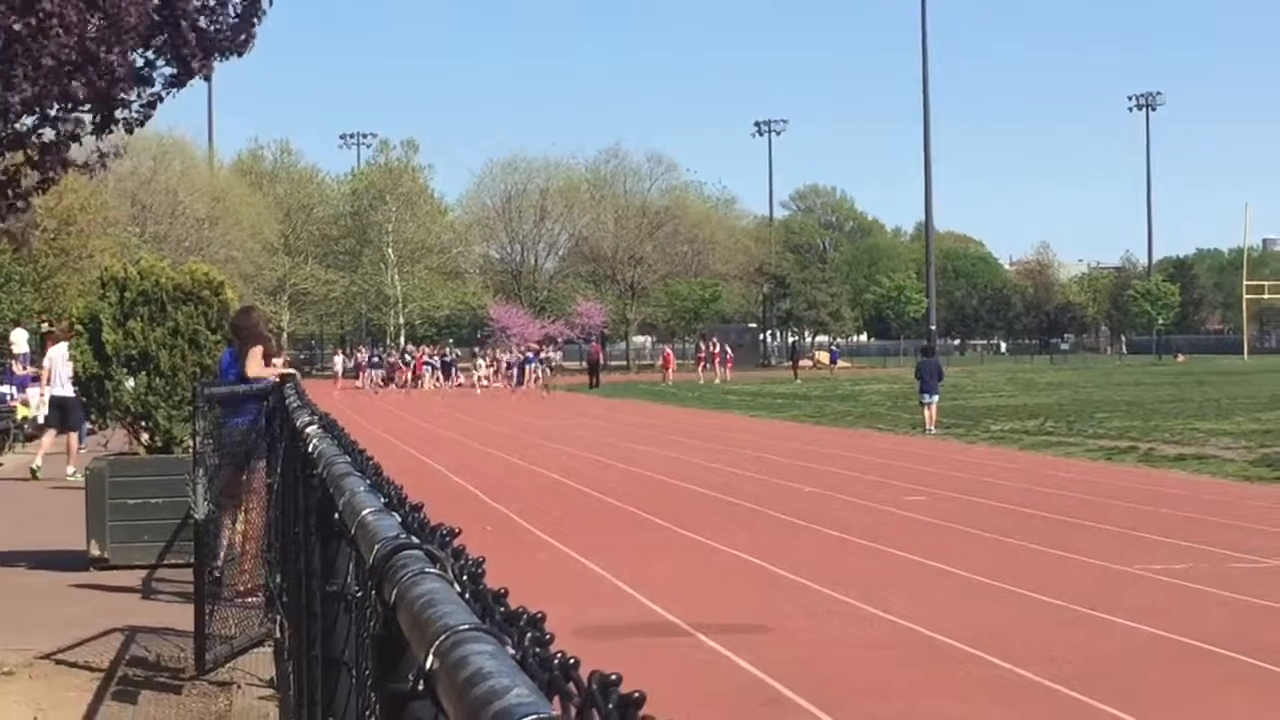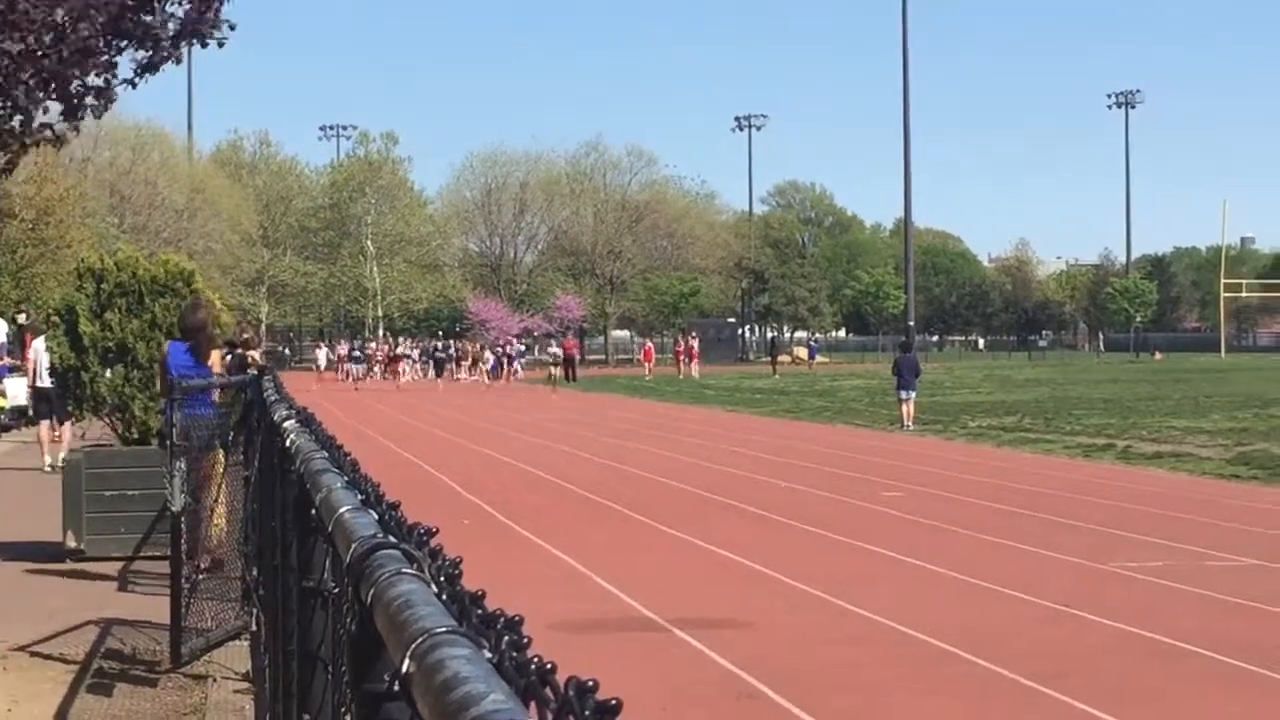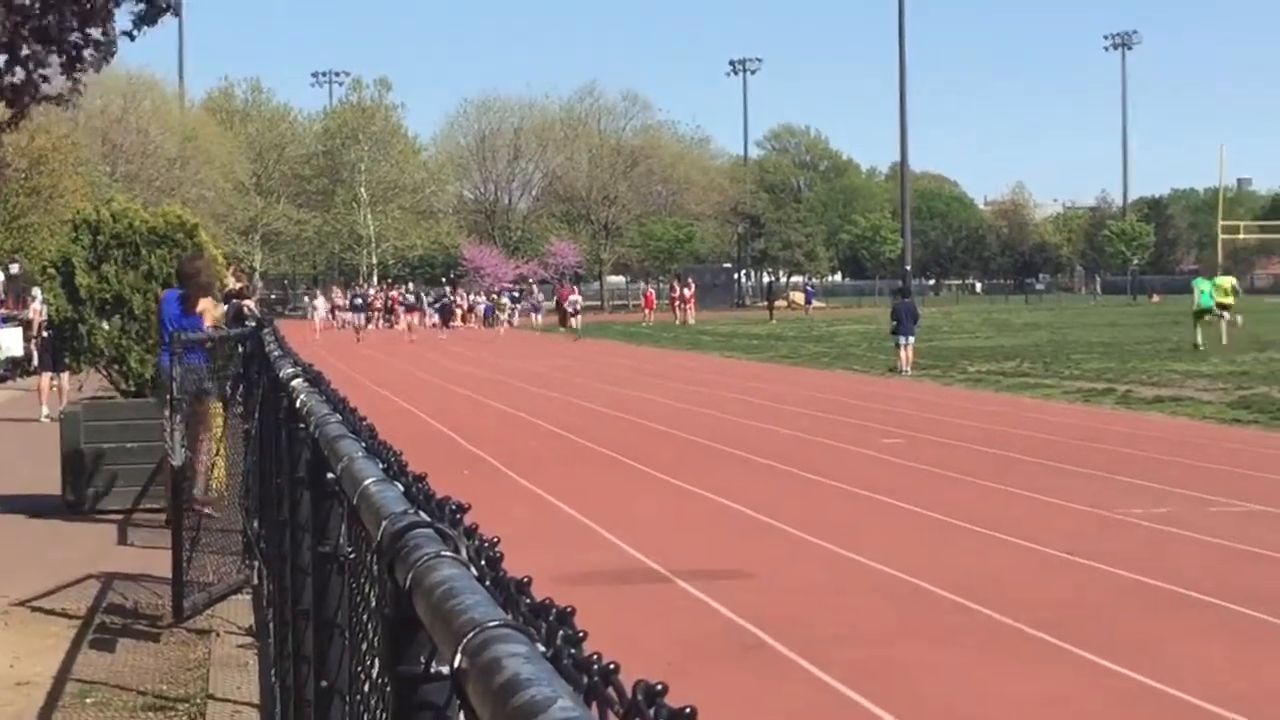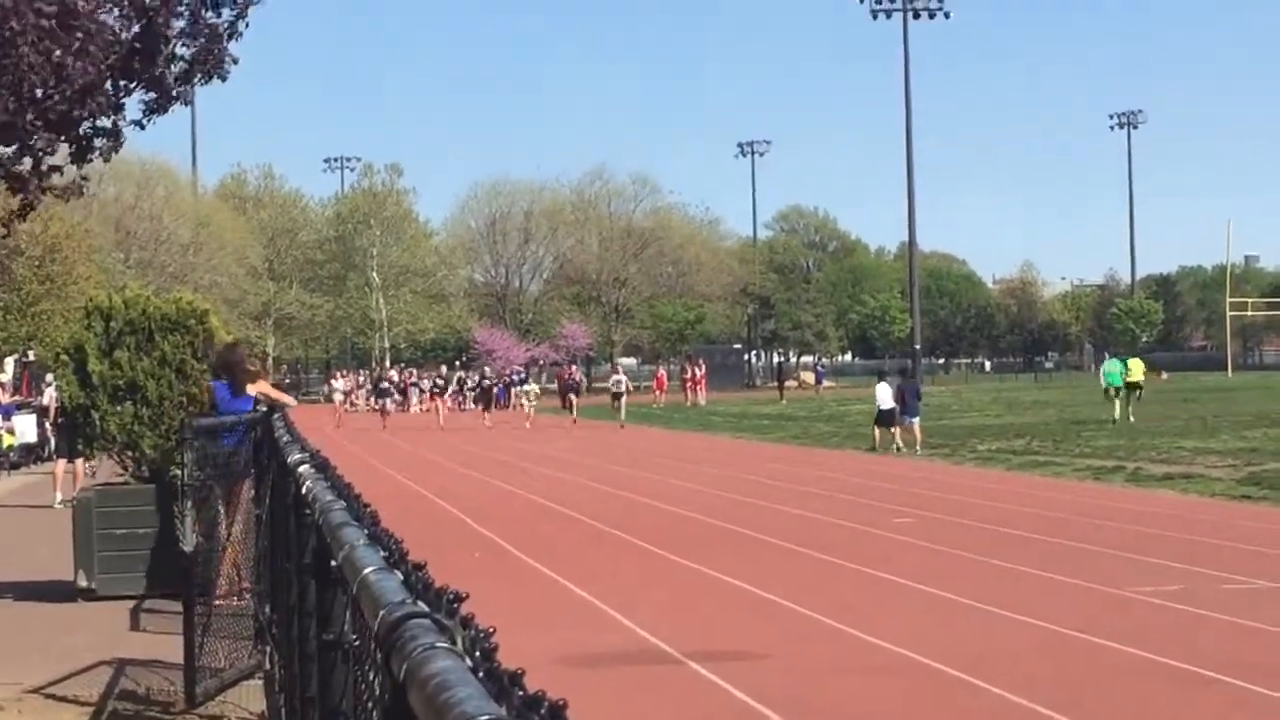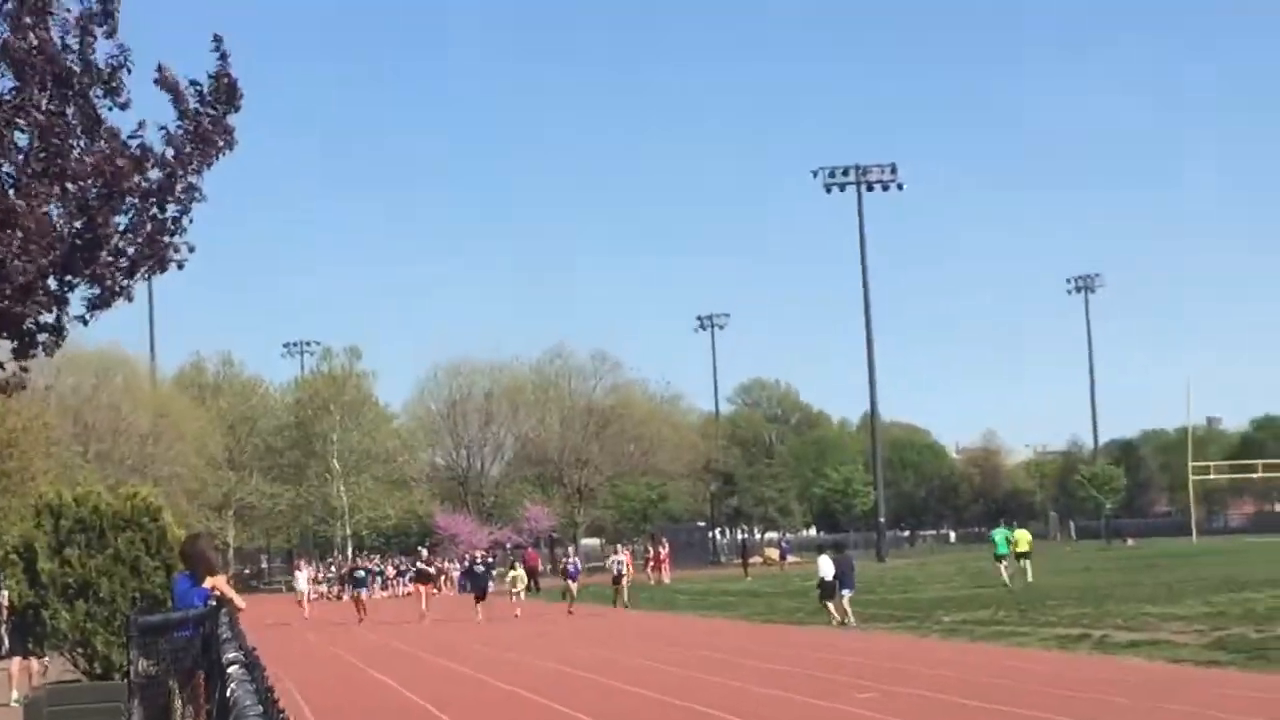
dt=1s
person 1, frame 1
left shoulder: (226, 355)
right shoulder: (256, 349)
right elbow: (251, 372)
right wrist: (280, 370)
left hip: (229, 429)
right hip: (254, 428)
left knee: (228, 500)
right knee: (255, 505)
left ankle: (221, 560)
right ankle: (246, 581)
person 1, frame 2
left shoulder: (168, 349)
right shoulder: (212, 352)
left elbow: (162, 390)
right elbow: (216, 394)
left hip: (177, 421)
right hip: (206, 421)
right knee: (207, 491)
left ankle: (184, 558)
right ankle: (203, 556)
person 1, frame 3
left shoulder: (165, 297)
right shoulder: (204, 301)
right wrist: (215, 315)
left hip: (168, 369)
right hip: (196, 369)
left knee: (173, 438)
right knee: (200, 434)
left ankle: (175, 506)
right ankle: (197, 492)
person 1, frame 4
left shoulder: (215, 387)
right shoulder: (254, 385)
right elbow: (291, 402)
right wrist: (265, 399)
right hip: (243, 454)
left knee: (230, 518)
right knee: (238, 519)
left ankle: (239, 581)
right ankle: (223, 586)
person 1, frame 5
left shoulder: (177, 579)
right shoulder: (213, 579)
right elbow: (241, 605)
right wrist: (221, 595)
left knee: (187, 705)
right knee: (203, 708)
